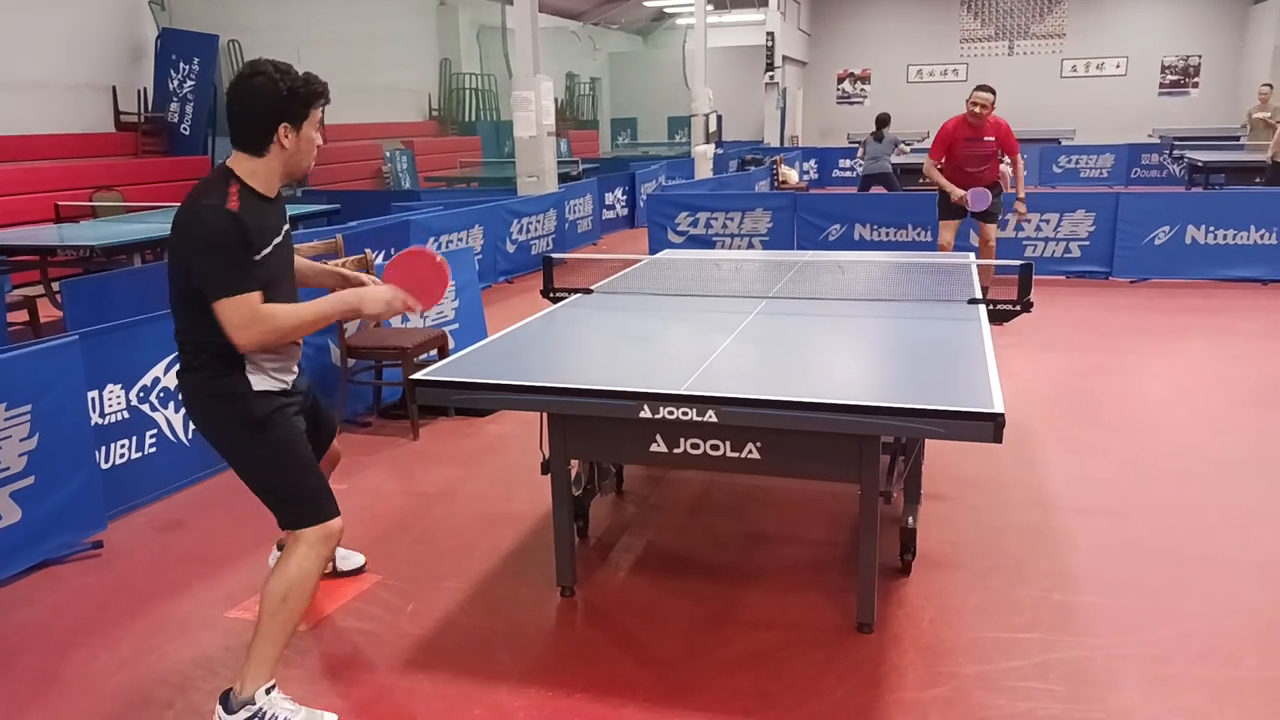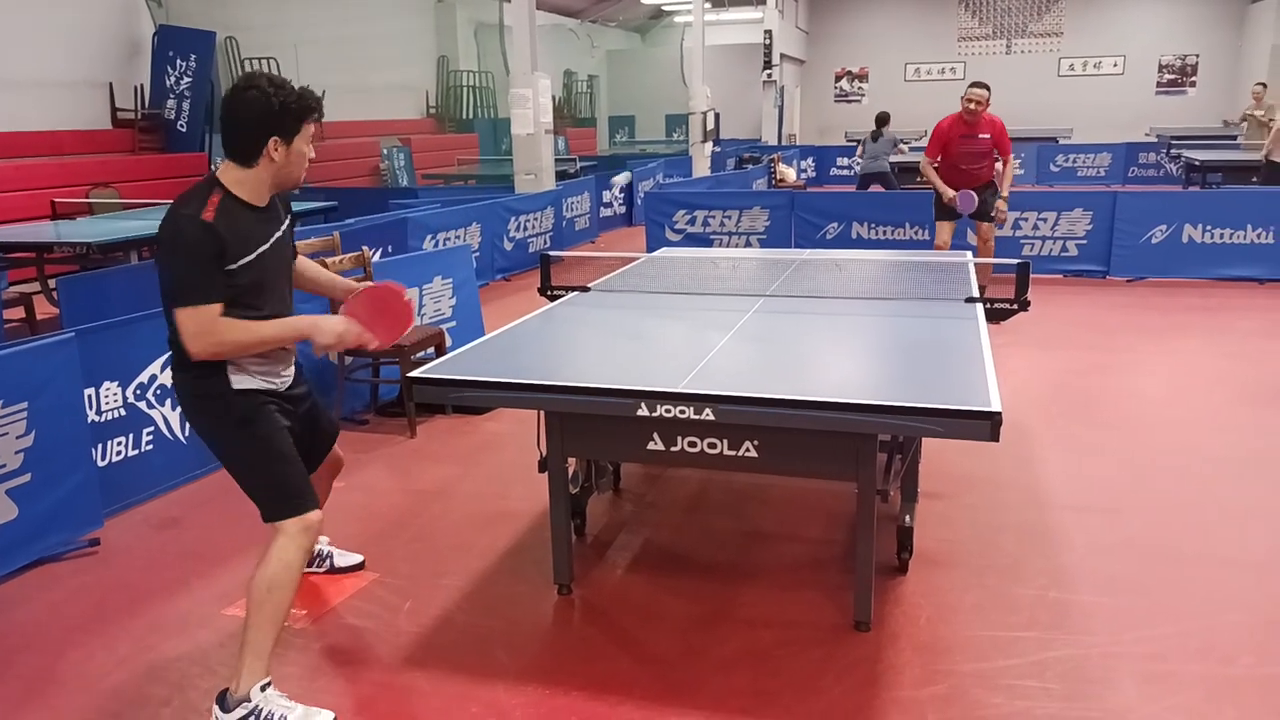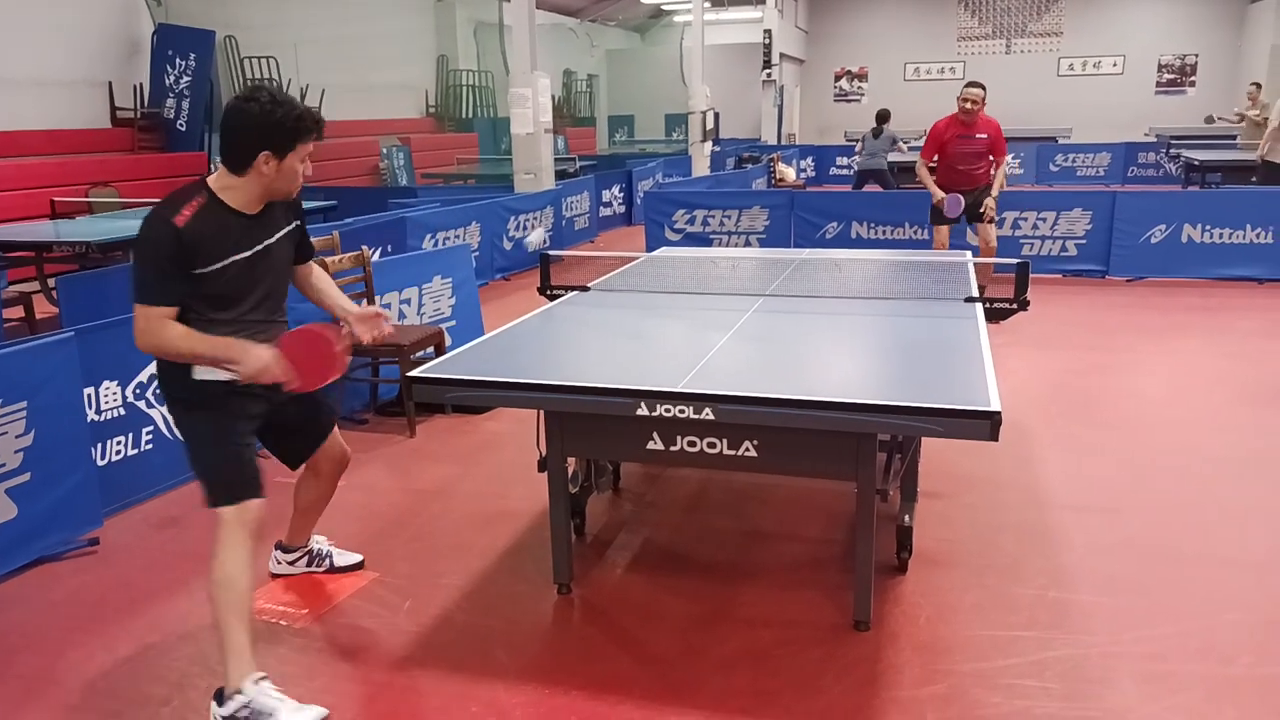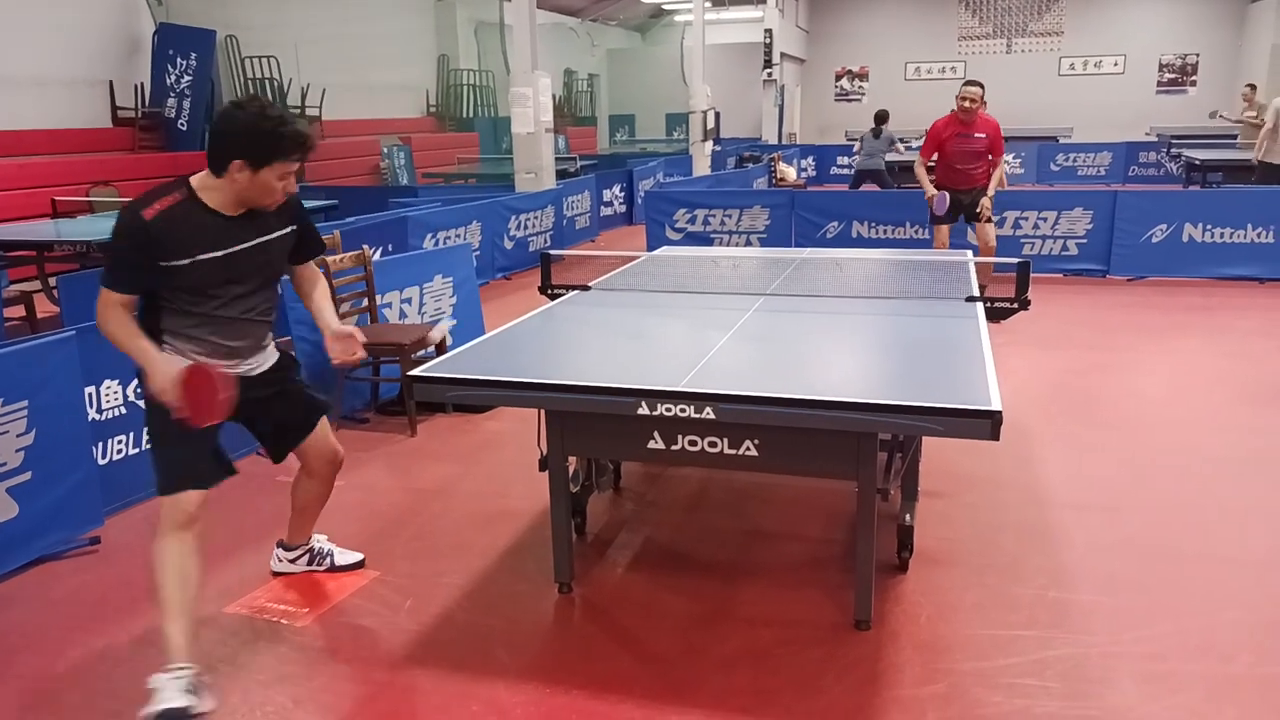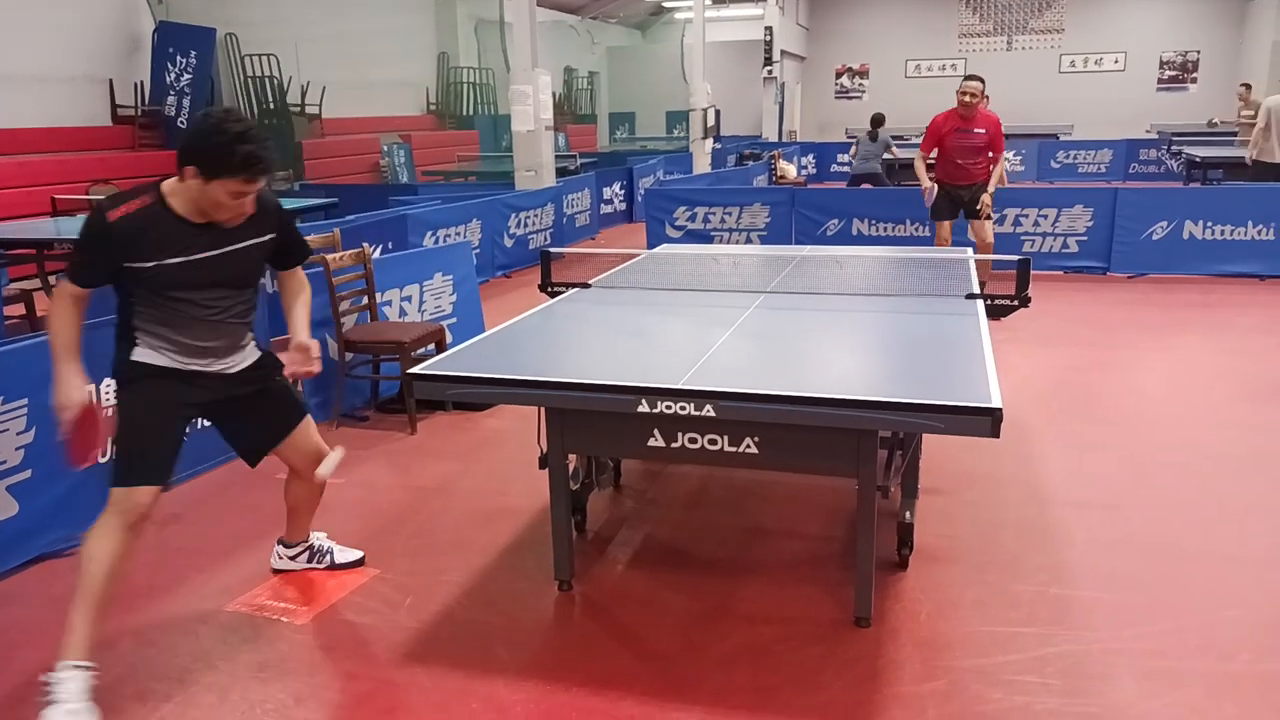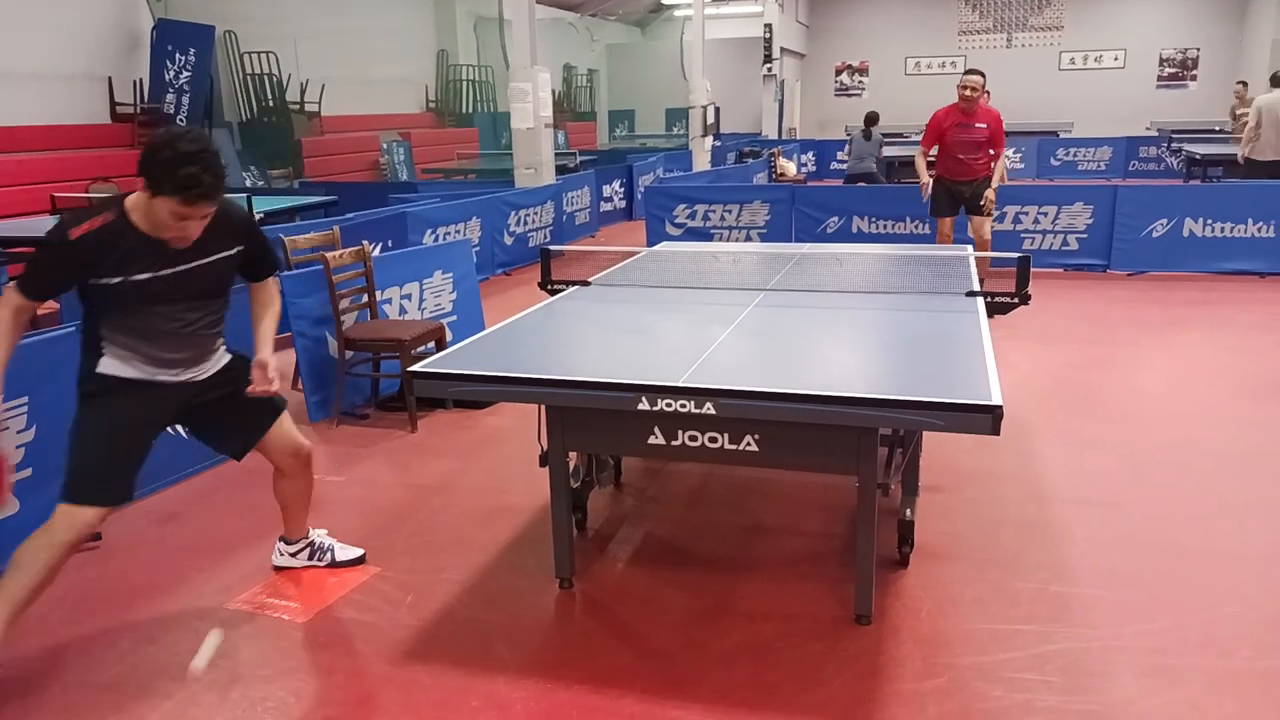
dt=0.1s
person 1, frame 1
left shoulder: (267, 194)
right shoulder: (214, 217)
right elbow: (246, 328)
left wrist: (352, 276)
right wrist: (352, 301)
left hip: (280, 381)
right hip: (235, 393)
left knee: (326, 455)
right knee: (319, 525)
left ankle: (294, 555)
person 1, frame 2
left shoulder: (273, 200)
right shoulder: (195, 225)
right elbow: (202, 339)
left wrist: (347, 289)
right wrist: (311, 327)
left hip: (277, 377)
right hip: (225, 392)
left knee: (325, 460)
right knee: (298, 520)
left ankle: (302, 554)
person 1, frame 3
left shoulder: (283, 205)
right shoulder: (177, 227)
left elbow: (302, 268)
right elbow: (151, 332)
left wrist: (346, 308)
right wrist: (240, 356)
left hip: (273, 373)
right hip: (208, 386)
left knee: (330, 457)
right knee: (240, 516)
left ankle: (296, 549)
person 1, frame 4
left shoulder: (282, 209)
right shoulder: (149, 221)
left elbow: (306, 269)
right elbow: (112, 311)
left wrist: (329, 322)
right wrist: (157, 365)
left hip: (261, 365)
right hip: (183, 383)
left knee: (325, 456)
right knee: (182, 513)
left ankle: (294, 548)
person 1, frame 5
left shoulder: (264, 212)
right shoulder: (118, 222)
left elbow: (292, 271)
right elbow: (67, 297)
left wrist: (299, 332)
right wrist: (69, 374)
left hip: (239, 366)
right hip: (155, 374)
left knee: (311, 456)
right knee: (130, 506)
left ankle: (295, 546)
person 1, frame 6
left shoulder: (231, 222)
right shoulder: (81, 237)
left elbow: (265, 281)
left wrist: (265, 351)
left hip: (209, 370)
right hip: (123, 384)
left knee: (296, 452)
right knee: (75, 523)
left ankle: (295, 542)
person 2, frame 1
left shoulder: (1001, 127)
right shoulder: (950, 128)
left elbow: (1016, 160)
right elbow: (929, 167)
left wrist: (1020, 197)
right wrist: (951, 189)
left hip: (988, 189)
right hip: (955, 191)
left knee: (988, 243)
right knee: (945, 244)
left ankle: (983, 294)
person 2, frame 2
left shoulder: (995, 125)
right shoulder: (945, 126)
left elbow: (1008, 162)
right elbow: (925, 165)
left wrist: (1003, 197)
right wrist: (943, 190)
left hip: (983, 189)
right hip: (949, 191)
left knee: (987, 242)
right knee: (941, 244)
left ankle: (980, 293)
person 2, frame 3
left shoulder: (992, 127)
right shoulder: (941, 127)
left elbow: (1001, 164)
right elbow: (921, 166)
left wrist: (993, 196)
right wrist: (934, 191)
left hip: (980, 192)
right hip: (946, 193)
left knee: (989, 245)
right knee: (940, 247)
left ankle: (980, 294)
person 2, frame 4
left shoulder: (991, 126)
right shoulder: (940, 126)
left elbow: (998, 164)
right elbow: (920, 164)
left wrist: (989, 196)
right wrist: (928, 188)
left hip: (978, 191)
right hip: (944, 192)
left knee: (989, 244)
right knee: (940, 246)
left ankle: (980, 294)
person 2, frame 5
left shoulder: (992, 122)
right shoulder: (940, 121)
left elbow: (998, 160)
right elbow: (921, 157)
left wrist: (989, 191)
right wrist: (925, 181)
left hip: (978, 187)
right hip: (946, 187)
left knee: (986, 241)
right knee: (942, 242)
person 2, frame 6
left shoulder: (993, 117)
right shoulder: (941, 116)
left elbow: (999, 156)
right elbow: (921, 153)
left wrist: (993, 187)
right wrist: (924, 176)
left hip: (980, 183)
right hip: (946, 183)
left knee: (984, 238)
right knee: (944, 238)
